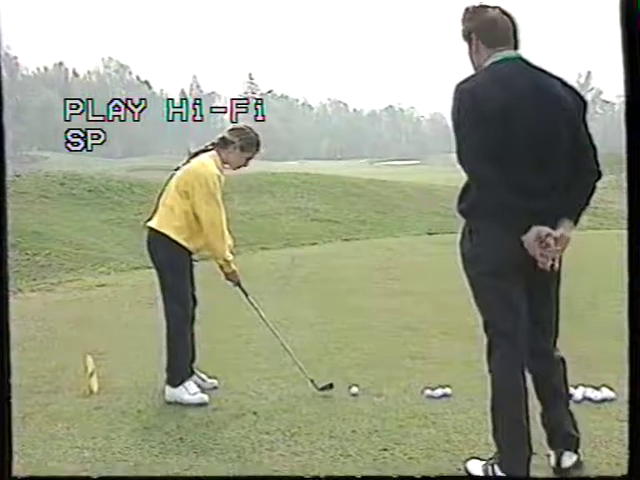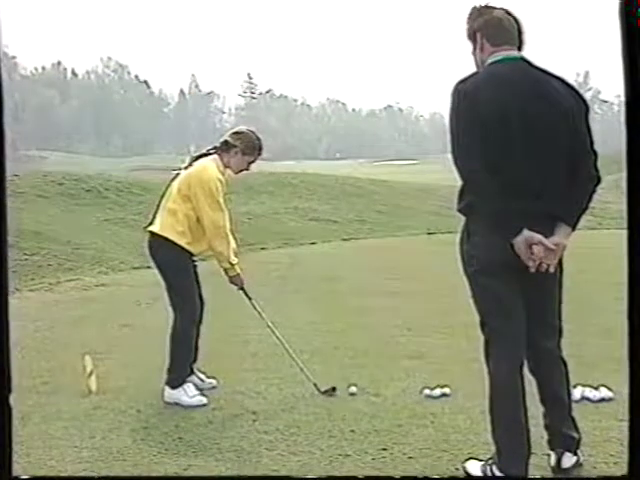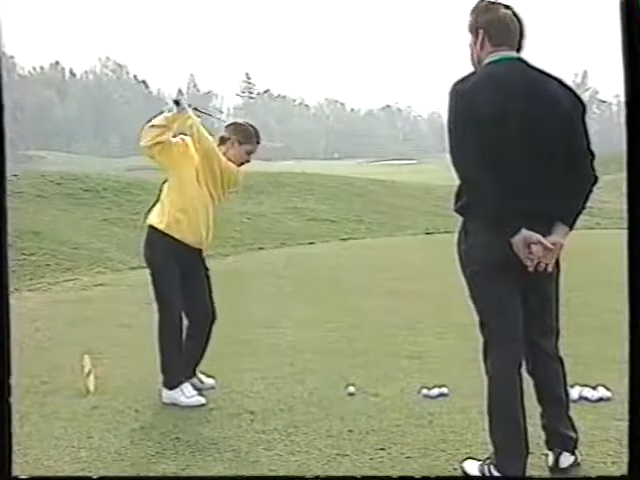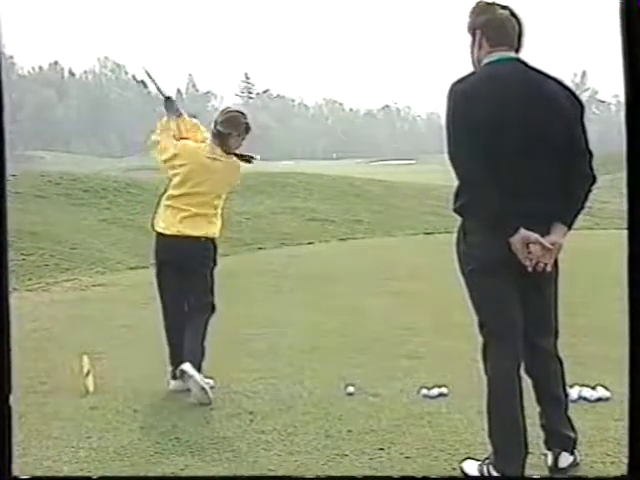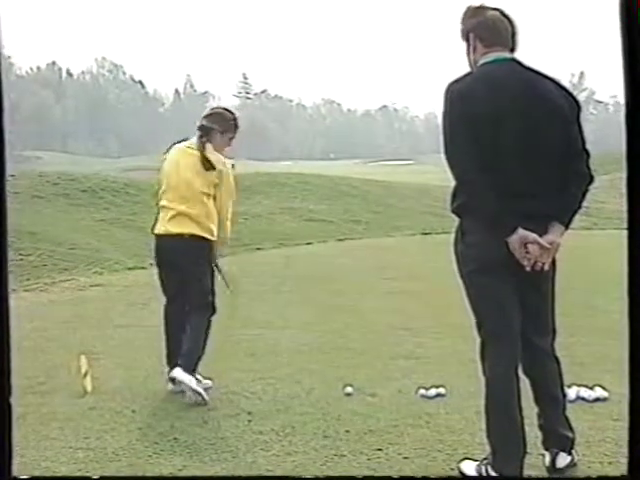
dt=1s
person 1, frame 1
left shoulder: (474, 91)
right shoulder: (561, 91)
left elbow: (480, 169)
right elbow: (587, 166)
left wrist: (522, 229)
right wrist: (564, 222)
left hip: (494, 236)
right hip: (547, 235)
left knee: (507, 348)
right knee: (543, 342)
person 1, frame 2
left shoulder: (472, 91)
right shoulder: (563, 92)
left elbow: (474, 171)
right elbow: (586, 170)
left wrist: (514, 232)
right wrist: (561, 229)
left hip: (491, 236)
right hip: (546, 236)
left knee: (505, 349)
right knee: (546, 343)
person 1, frame 3
left shoulder: (469, 91)
right shoulder: (559, 92)
left elbow: (472, 172)
right elbow: (583, 171)
left wrist: (513, 232)
right wrist: (558, 229)
left hip: (489, 236)
right hip: (543, 236)
left knee: (503, 349)
right knee: (543, 343)
person 1, frame 4
left shoulder: (468, 91)
right shoulder: (558, 93)
left elbow: (471, 172)
right elbow: (582, 170)
left wrist: (511, 231)
right wrist: (557, 228)
left hip: (488, 237)
right hip: (543, 236)
left knee: (503, 349)
right knee: (542, 343)
person 1, frame 5
left shoulder: (464, 92)
right shoulder: (555, 92)
left elbow: (467, 173)
right elbow: (580, 170)
left wrist: (508, 231)
right wrist: (554, 228)
left hip: (486, 235)
right hip: (541, 235)
left knee: (501, 348)
right knee: (540, 342)
person 2, frame 1
left shoulder: (208, 166)
right shoulder: (206, 171)
left elbow: (215, 219)
right elbow: (211, 224)
left wrist: (227, 256)
right wrist: (227, 264)
left hip: (176, 242)
right hip: (169, 242)
left knee: (187, 308)
right knee: (179, 311)
left ankle: (186, 371)
right ankle: (176, 384)
person 2, frame 2
left shoulder: (212, 170)
right shoulder: (207, 175)
left elbow: (221, 223)
right elbow: (215, 228)
left wrist: (232, 260)
right wrist: (231, 267)
left hip: (179, 245)
right hip: (170, 244)
left knee: (195, 308)
right knee: (187, 311)
left ankle: (186, 371)
right ankle: (175, 385)
person 2, frame 3
left shoulder: (232, 175)
right shoulder: (185, 151)
left elbow: (211, 158)
right elbow: (150, 141)
left wrist: (190, 119)
right wrist: (177, 117)
left hip: (192, 250)
right hip: (163, 242)
left knee: (204, 315)
right knee: (171, 314)
left ankle: (187, 372)
right ankle: (172, 385)
person 2, frame 4
left shoulder: (186, 152)
right shoulder: (233, 167)
left elbow: (160, 146)
left wrist: (170, 118)
right wrist: (184, 121)
left hip: (167, 240)
right hip: (199, 244)
left knee: (174, 308)
right knee: (199, 308)
left ankle: (179, 372)
right ankle: (190, 365)
person 2, frame 5
left shoulder: (175, 153)
right shoulder: (219, 164)
left elbow: (166, 194)
right elbow: (222, 211)
right wrist: (216, 244)
left hip: (165, 238)
right hip: (194, 242)
left knee: (175, 306)
right knee: (201, 309)
left ankle: (177, 369)
right ankle: (184, 369)
